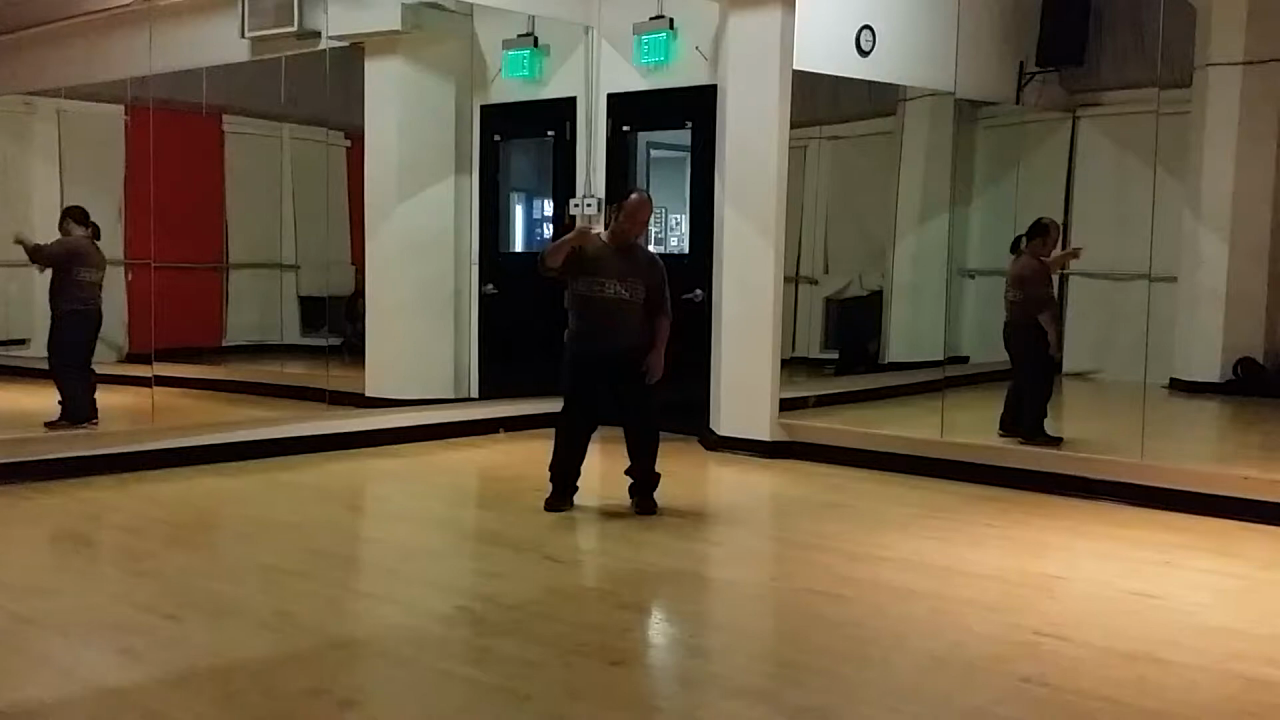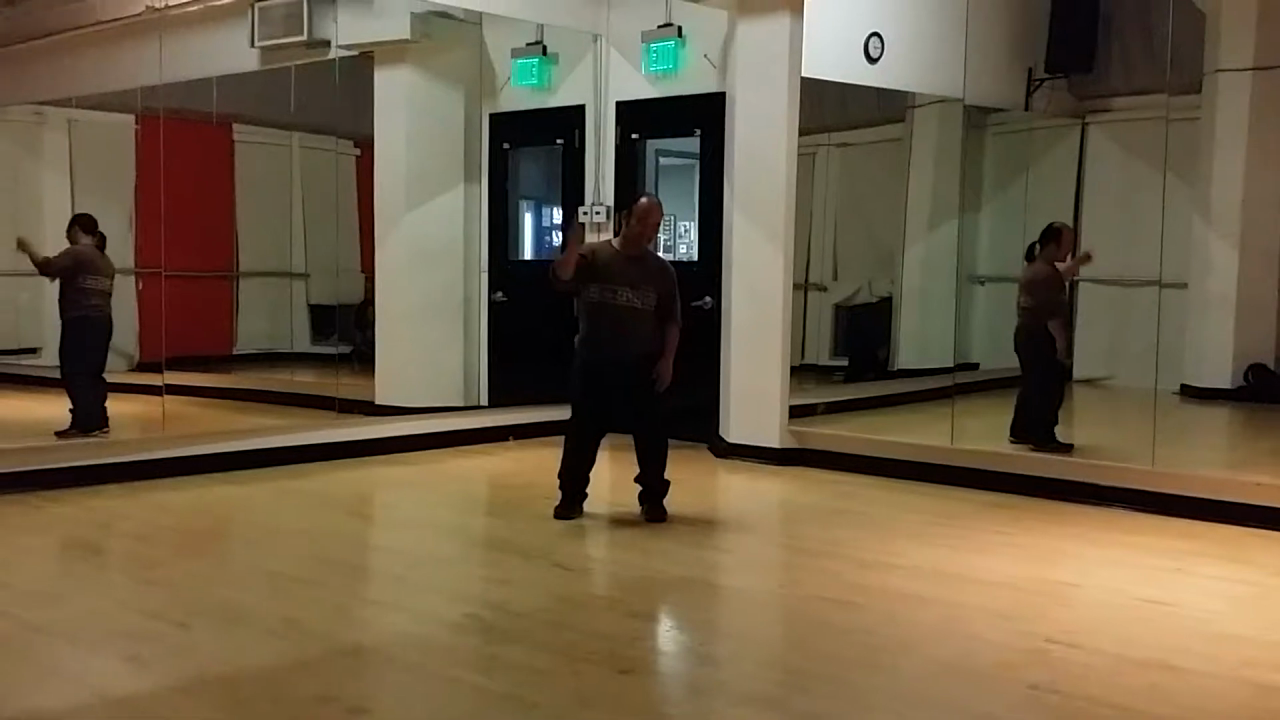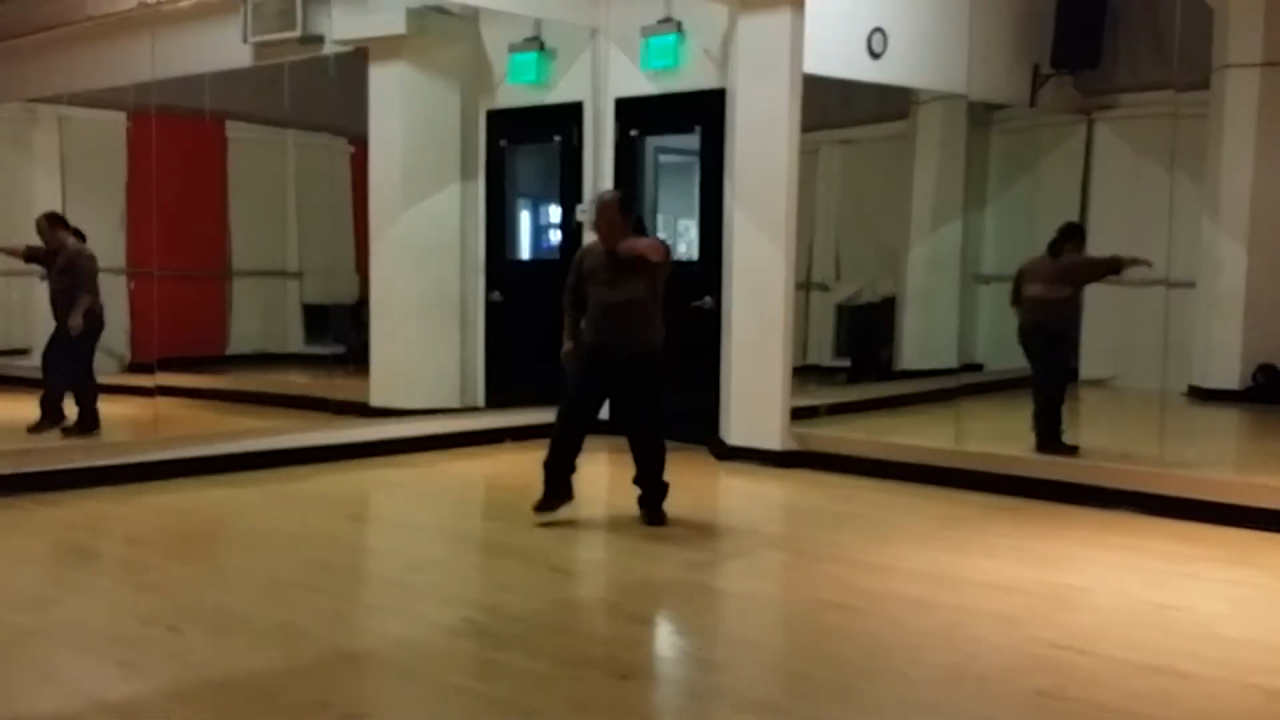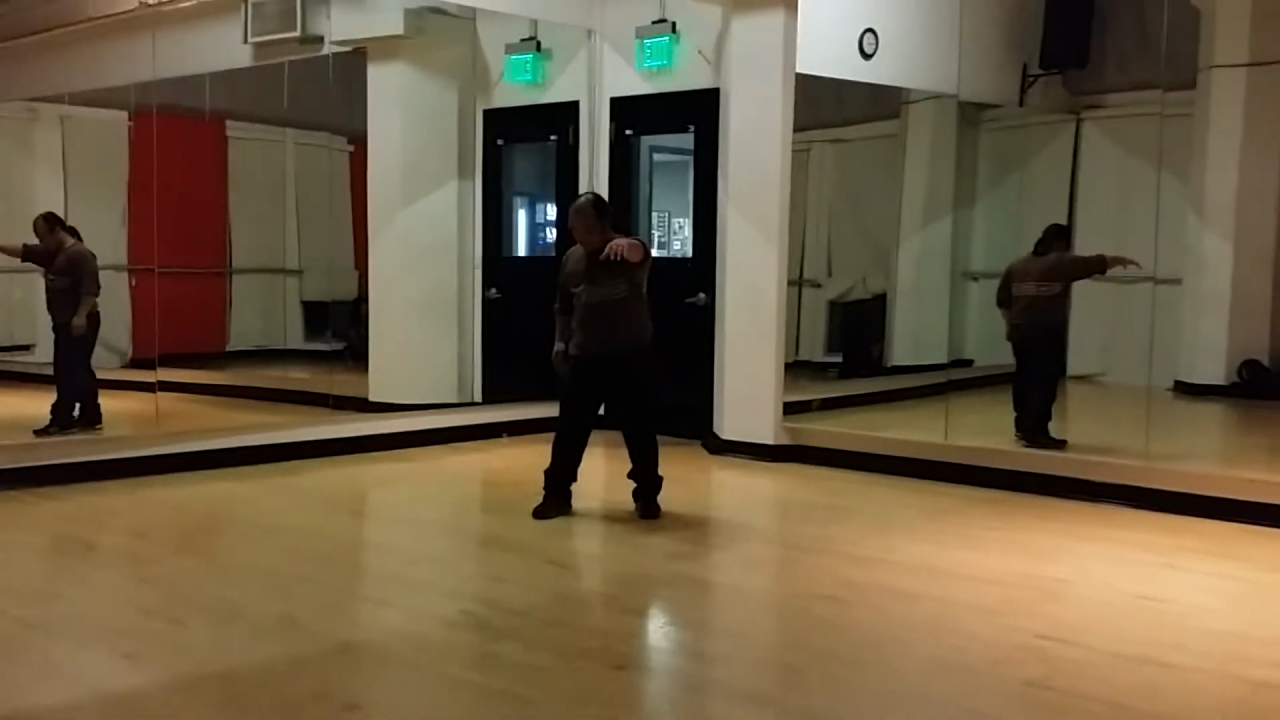
dt=0.4s
person 1, frame 1
left shoulder: (650, 263)
right shoulder: (582, 249)
left elbow: (661, 312)
right elbow: (548, 265)
left wrist: (658, 351)
right wrist: (567, 240)
left hip: (633, 358)
right hip: (585, 355)
left knee: (643, 425)
right knee: (575, 423)
left ankle: (643, 490)
right ankle: (562, 488)
person 1, frame 2
left shoulder: (661, 270)
right shoulder: (592, 255)
left elbow: (671, 320)
right elbow: (561, 278)
left wrist: (667, 359)
right wrist: (571, 250)
left hip: (642, 365)
right hip: (594, 362)
left knee: (651, 433)
right knee: (584, 430)
left ankle: (653, 498)
right ankle: (571, 496)
person 1, frame 3
left shoulder: (649, 254)
right shoulder: (587, 255)
left elbow: (659, 252)
right elbow: (572, 302)
left wrist: (640, 246)
right wrist: (569, 339)
left hip: (640, 358)
right hip: (593, 355)
left knee: (646, 431)
right knee: (571, 419)
left ankle: (652, 500)
right ankle: (558, 486)
person 1, frame 4
left shoulder: (627, 255)
right shoulder: (571, 259)
left elbow: (637, 253)
right elbow: (564, 306)
left wrist: (623, 244)
right wrist: (560, 341)
left hip: (630, 358)
right hip: (584, 358)
left knee: (639, 429)
right knee: (570, 427)
left ankle: (647, 494)
right ankle: (557, 494)
person 2, frame 1
left shoulder: (1023, 260)
right shoulder: (1032, 268)
left elbow: (1046, 268)
right elbow: (1041, 307)
left wrist: (1066, 257)
right wrist: (1052, 333)
left hip: (1016, 329)
right hip: (1031, 333)
left knee: (1022, 380)
right knee: (1038, 382)
left ankle: (1010, 424)
right ankle: (1032, 432)
person 2, frame 2
left shoulder: (1036, 266)
right shoulder: (1045, 274)
left elbow: (1059, 277)
right elbow: (1051, 313)
left wrist: (1078, 264)
right wrist: (1061, 340)
left hip: (1027, 336)
right hip: (1040, 339)
left knee: (1032, 386)
right knee: (1049, 388)
left ankle: (1021, 431)
right ankle: (1043, 438)
person 2, frame 3
left shoulder: (1029, 266)
right shoulder: (1075, 265)
left elbow: (1016, 299)
right elbow: (1111, 265)
left wrist: (1025, 321)
right wrist: (1136, 261)
left hip: (1029, 330)
right hip: (1055, 334)
left knee: (1044, 380)
right knee: (1053, 384)
left ankle: (1044, 427)
right ankle: (1048, 439)
person 2, frame 4
left shoulder: (1016, 267)
right shoulder: (1063, 263)
left elbow: (1003, 301)
right elbow: (1099, 263)
left wrist: (1010, 325)
right wrist: (1123, 260)
left hip: (1020, 330)
right hip: (1047, 332)
left knee: (1025, 379)
right knee: (1044, 382)
left ankle: (1024, 426)
right ankle: (1036, 433)
person 3, frame 1
left shoulder: (69, 244)
right shoulder: (96, 251)
left elbow: (40, 255)
left wrist: (23, 239)
left hip: (71, 316)
right hip: (91, 314)
left knee: (63, 366)
right knee: (81, 366)
left ankle: (75, 415)
right ankle: (88, 412)
person 3, frame 2
left shoulder: (76, 253)
right shoulder: (105, 260)
left elbow: (48, 267)
left wrist: (28, 248)
left hip: (80, 323)
right hip: (102, 321)
left knee: (76, 375)
right knee: (92, 374)
left ankle: (85, 424)
right ankle: (99, 421)
person 3, frame 3
left shoulder: (79, 254)
right shoulder: (57, 254)
left elbow: (87, 288)
right elbow: (28, 253)
left wrist: (77, 315)
left hip: (82, 321)
right hip: (74, 321)
left knee: (55, 362)
right knee: (80, 371)
left ankle: (53, 414)
right ankle: (88, 421)
person 3, frame 4
left shoulder: (80, 254)
right shoulder: (51, 254)
left elbow: (91, 289)
right elbow: (23, 251)
left wrist: (81, 316)
left hip: (78, 324)
right hip: (64, 323)
left knee: (68, 370)
right knee: (78, 370)
left ankle: (63, 420)
right ankle: (91, 417)
